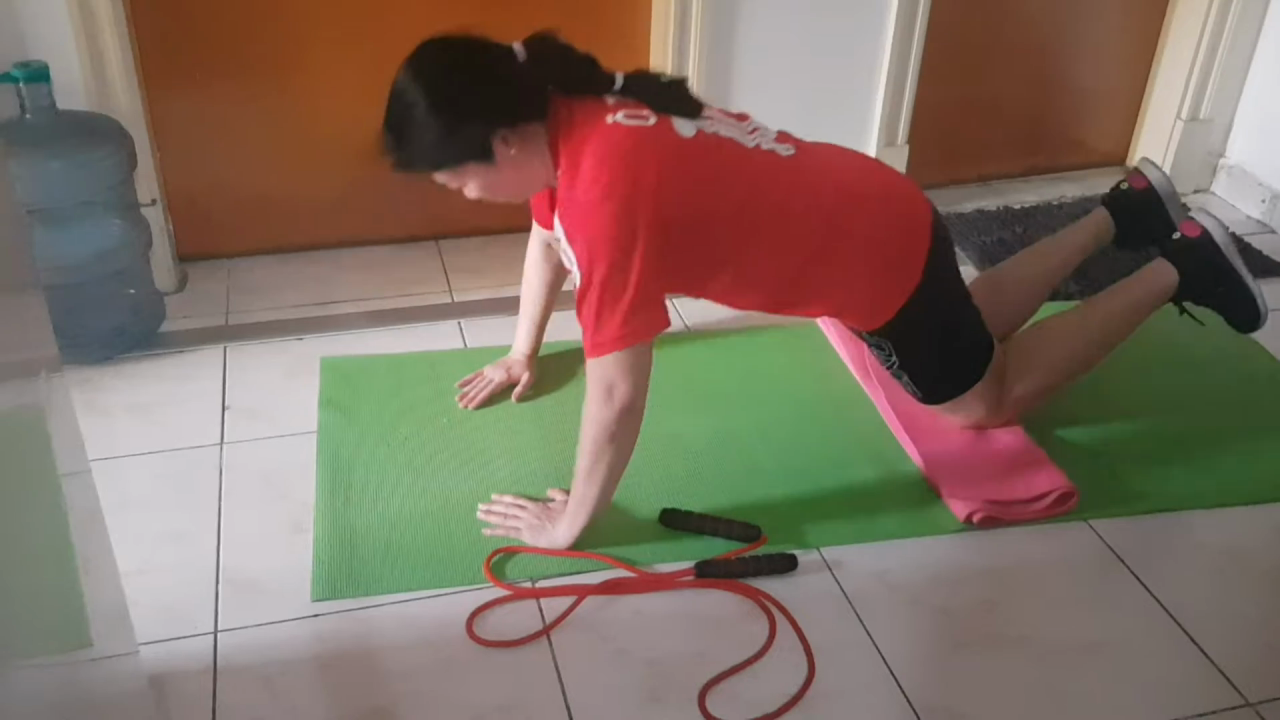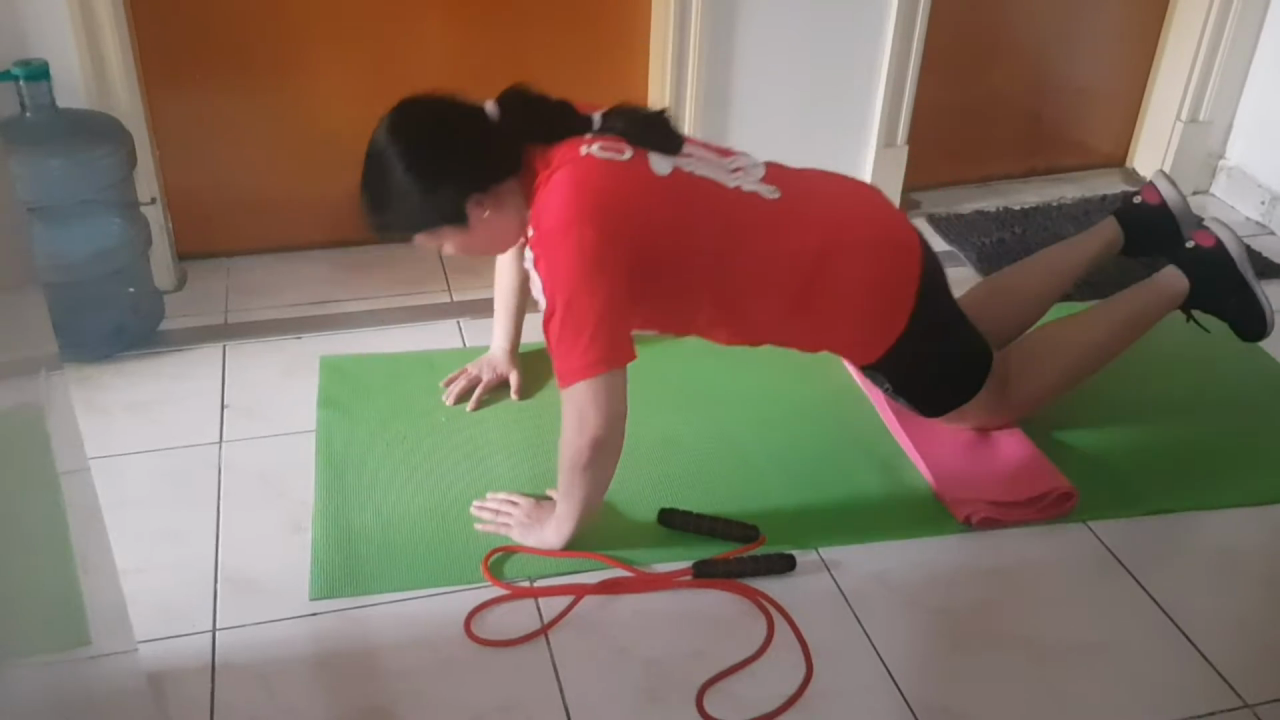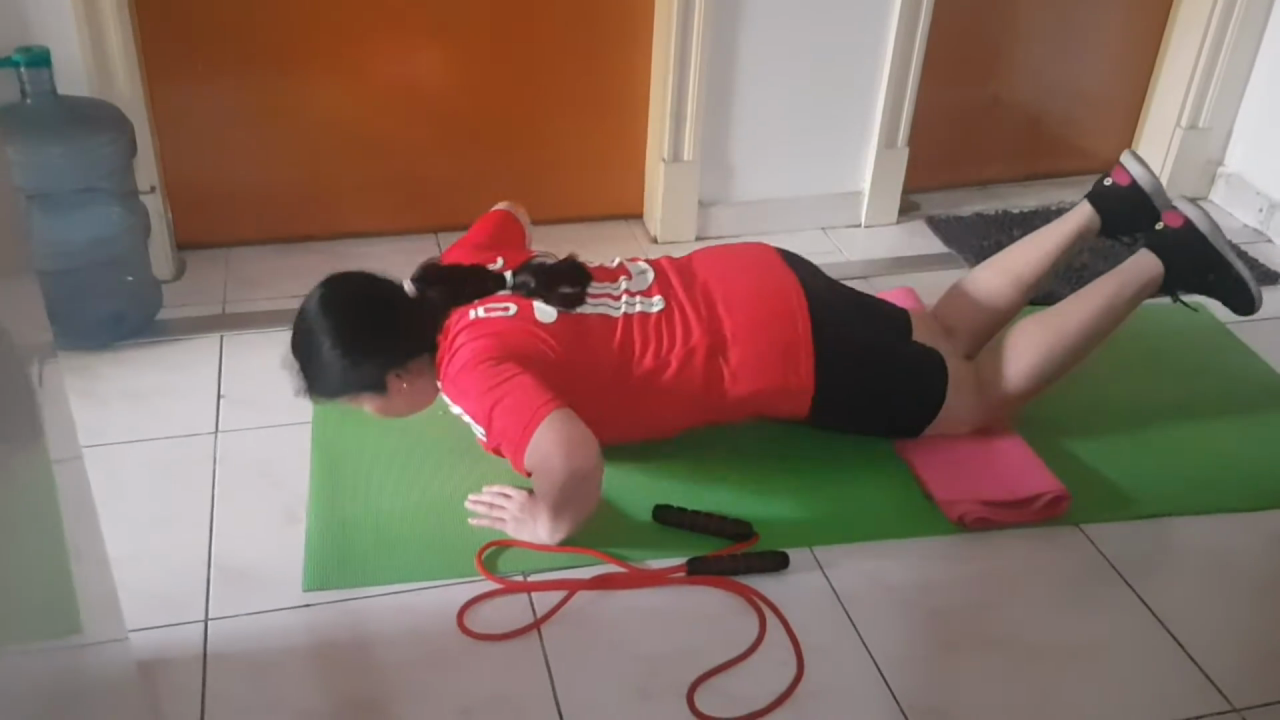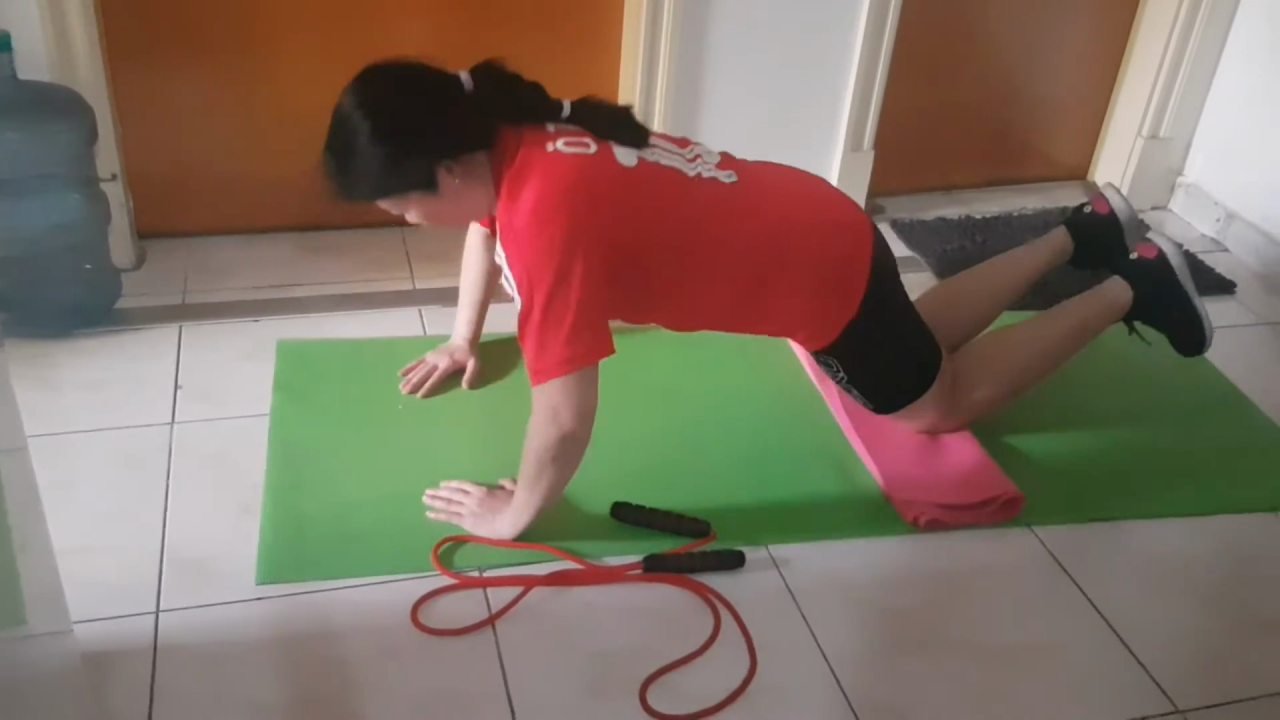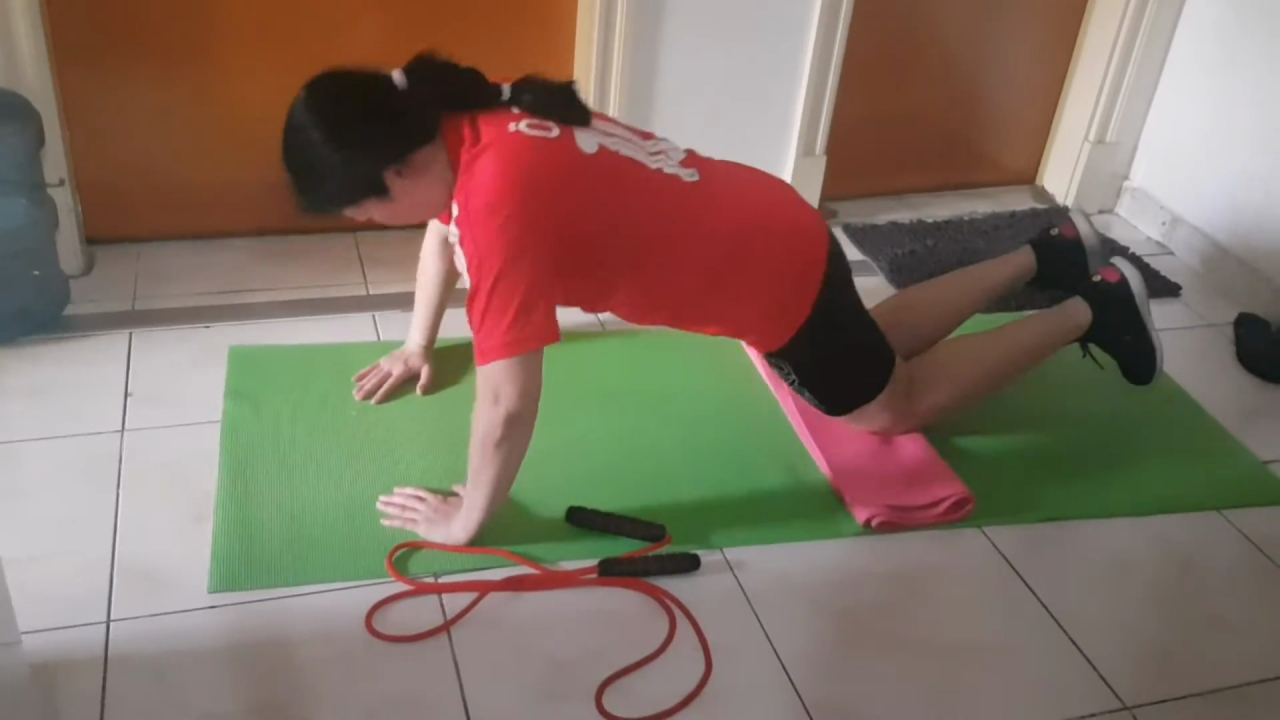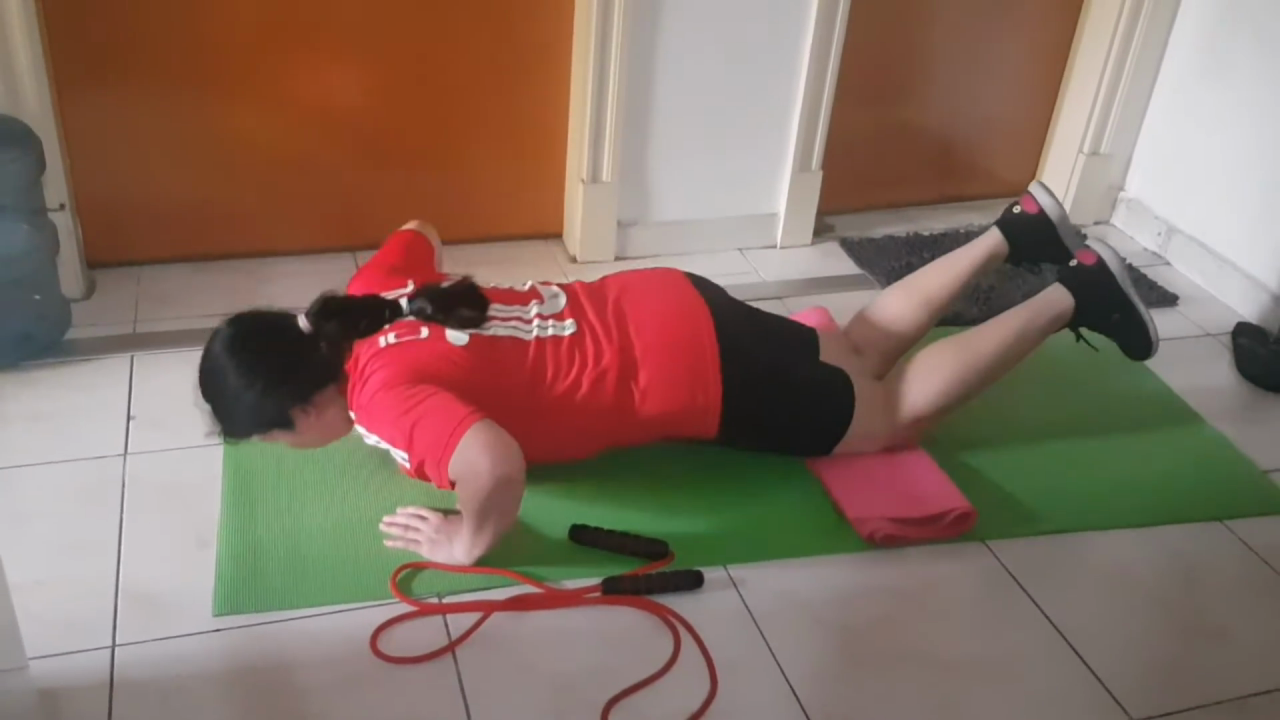
dt=0.7s
person 1, frame 1
left shoulder: (605, 186)
right shoulder: (559, 120)
left elbow: (617, 396)
right elbow: (548, 244)
left wrist: (571, 521)
right wrist: (521, 356)
left hip: (879, 250)
right hip: (851, 214)
left knee: (992, 398)
right knee: (969, 334)
left ankle: (1175, 266)
right ankle: (1122, 212)
person 1, frame 2
left shoulder: (571, 222)
right shoulder: (534, 153)
left elbow: (594, 426)
left wrist: (560, 525)
right wrist: (502, 352)
left hip: (864, 283)
right hip: (845, 229)
left knee: (994, 400)
right knee: (968, 338)
left ankle: (1183, 278)
right ankle: (1131, 223)
person 1, frame 3
left shoulder: (470, 368)
right shoulder: (452, 289)
left elbow: (575, 462)
right elbow: (508, 215)
left wrist: (547, 520)
left hip: (775, 345)
right hip: (752, 284)
left knee: (980, 395)
right knee: (949, 336)
left ankle: (1160, 258)
right ankle: (1108, 205)
person 1, frame 4
left shoulder: (543, 214)
right shoulder: (503, 135)
left elbow: (566, 420)
right elbow: (485, 230)
left wrist: (512, 513)
right wrist: (462, 342)
left hip: (824, 267)
right hip: (796, 217)
left knee: (947, 404)
right knee: (924, 344)
left ankle: (1125, 288)
right ankle: (1081, 234)
person 1, frame 5
left shoulder: (500, 197)
right shoulder: (459, 116)
left elbow: (510, 403)
right elbow: (445, 230)
left wrist: (467, 516)
right wrist: (418, 345)
left hip: (778, 270)
right hip: (756, 220)
left knee: (900, 402)
right knee: (878, 344)
left ankle: (1085, 310)
right ankle: (1043, 254)
person 1, frame 6
left shoulder: (383, 396)
right shoulder: (366, 310)
left elbow: (496, 464)
right elbow: (419, 233)
left wrist: (468, 541)
left hip: (682, 370)
right hip: (661, 305)
left knee: (886, 416)
right knee: (857, 356)
left ankle: (1070, 297)
right ankle: (1013, 232)
